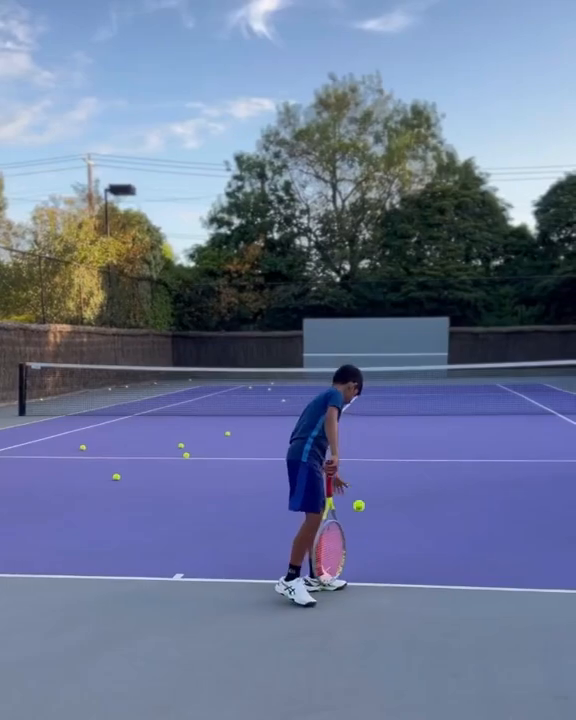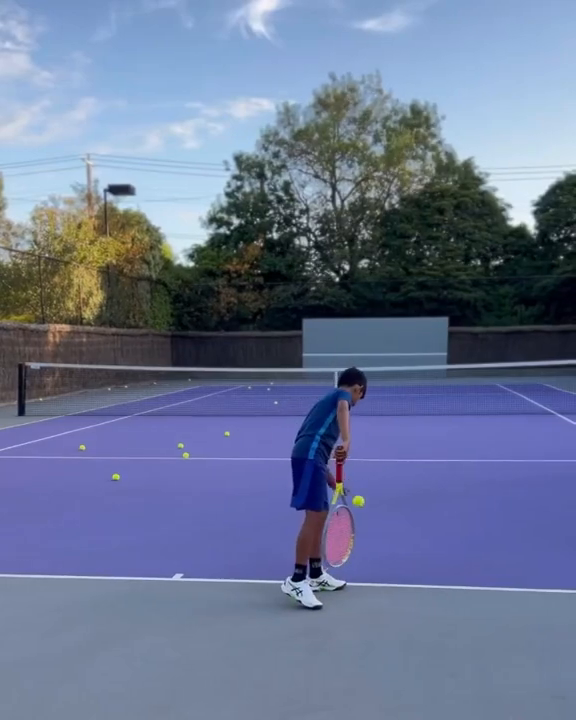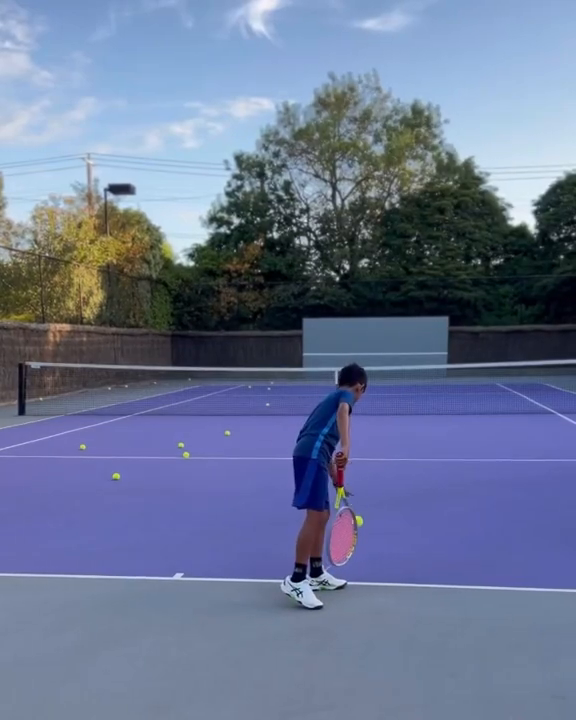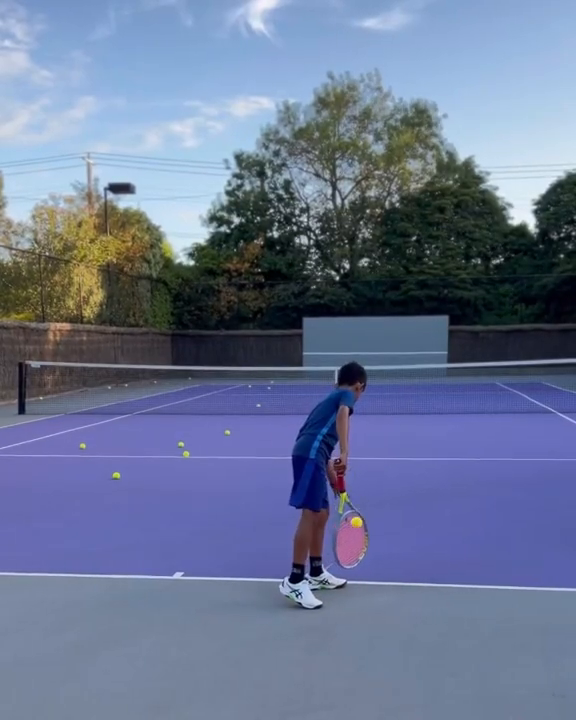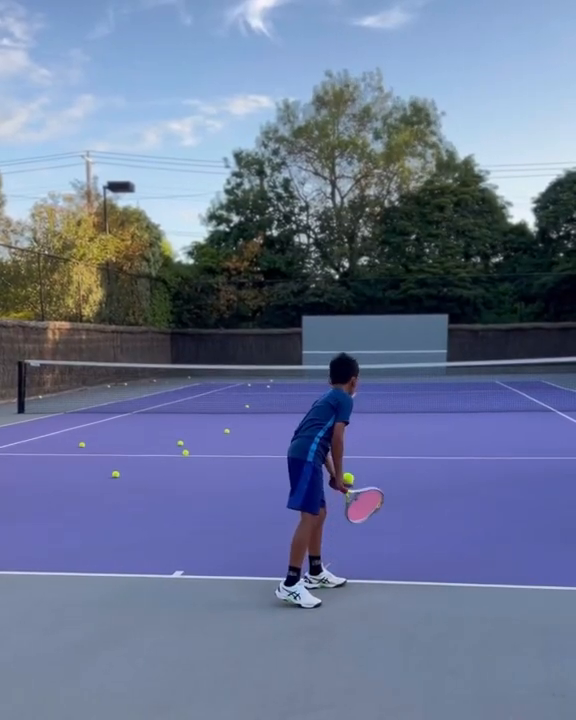
dt=0.5s
person 1, frame 1
left shoulder: (324, 398)
right shoulder: (335, 395)
right elbow: (331, 418)
left wrist: (330, 475)
right wrist: (336, 454)
left hip: (307, 459)
right hip: (303, 458)
left knee: (319, 517)
right knee: (312, 518)
left ankle: (315, 576)
right ankle: (290, 579)
person 1, frame 2
left shoulder: (330, 399)
right shoulder: (343, 395)
right elbow: (343, 409)
left wrist: (330, 478)
right wrist: (346, 441)
left hip: (310, 457)
right hip: (309, 456)
left knee: (321, 515)
right knee: (313, 516)
left ankle: (315, 575)
right ankle: (296, 580)
person 1, frame 3
left shoulder: (332, 398)
right shoulder: (346, 395)
right elbow: (343, 412)
left wrist: (336, 478)
right wrist: (346, 446)
left hip: (312, 455)
right hip: (311, 455)
left knee: (322, 515)
right knee: (314, 515)
left ankle: (316, 574)
right ankle: (296, 580)
person 1, frame 4
left shoulder: (332, 398)
right shoulder: (347, 395)
right elbow: (342, 415)
left wrist: (333, 479)
right wrist: (344, 453)
left hip: (310, 455)
right hip: (310, 455)
left knee: (321, 514)
right knee: (310, 515)
left ankle: (316, 573)
right ankle: (294, 581)
person 1, frame 5
left shoulder: (327, 397)
right shoulder: (345, 399)
right elbow: (337, 439)
left wrist: (334, 476)
right wrist: (339, 476)
left hip: (303, 455)
right hip: (307, 457)
left knee: (319, 513)
right knee: (309, 517)
left ankle: (315, 573)
right ankle: (290, 584)
